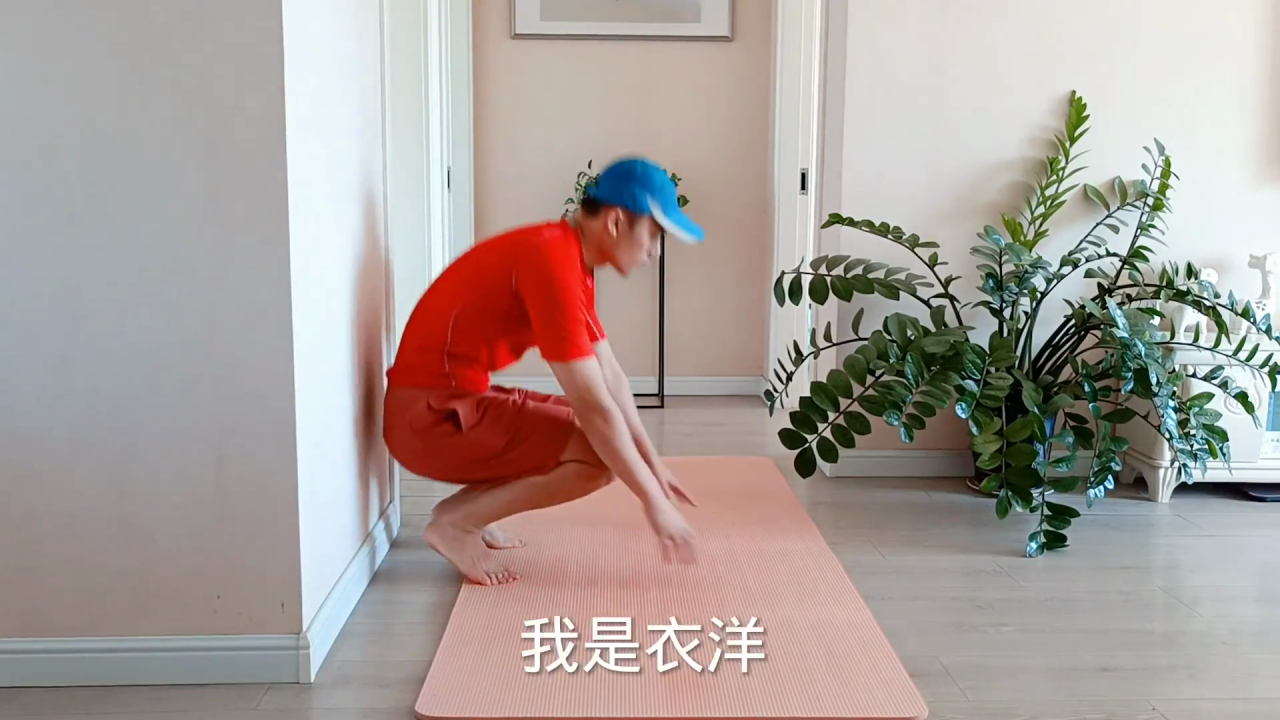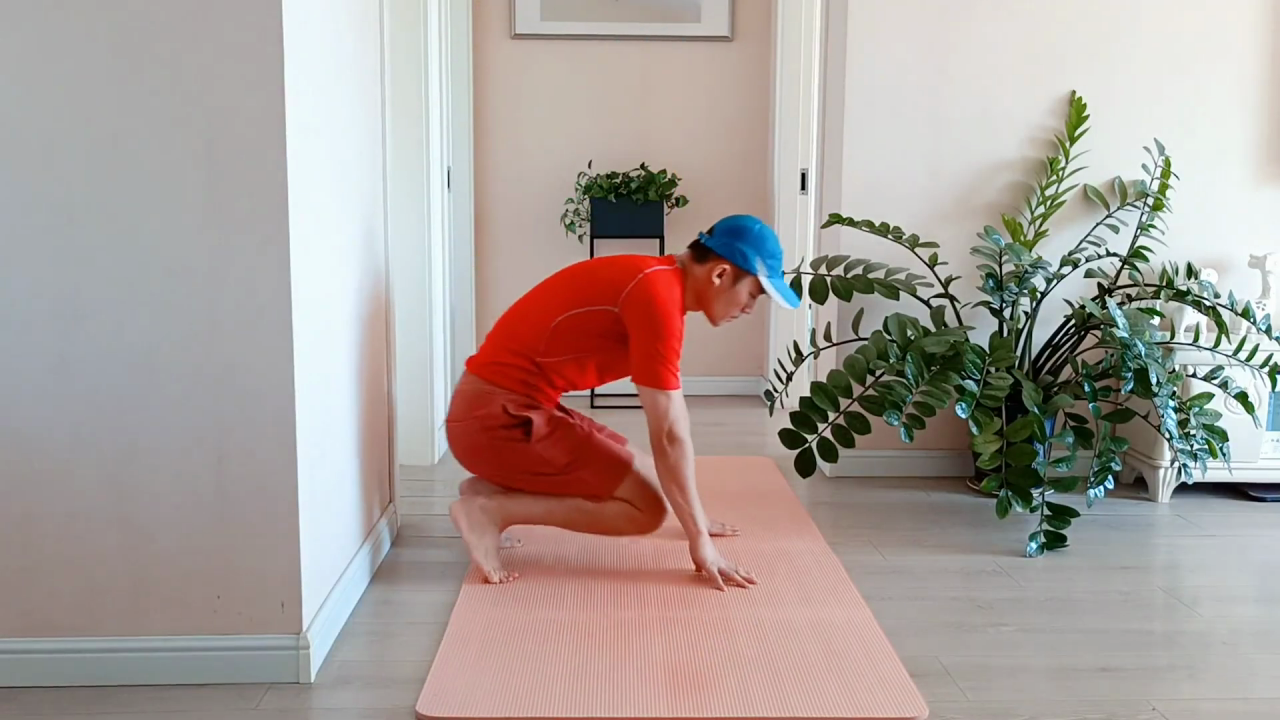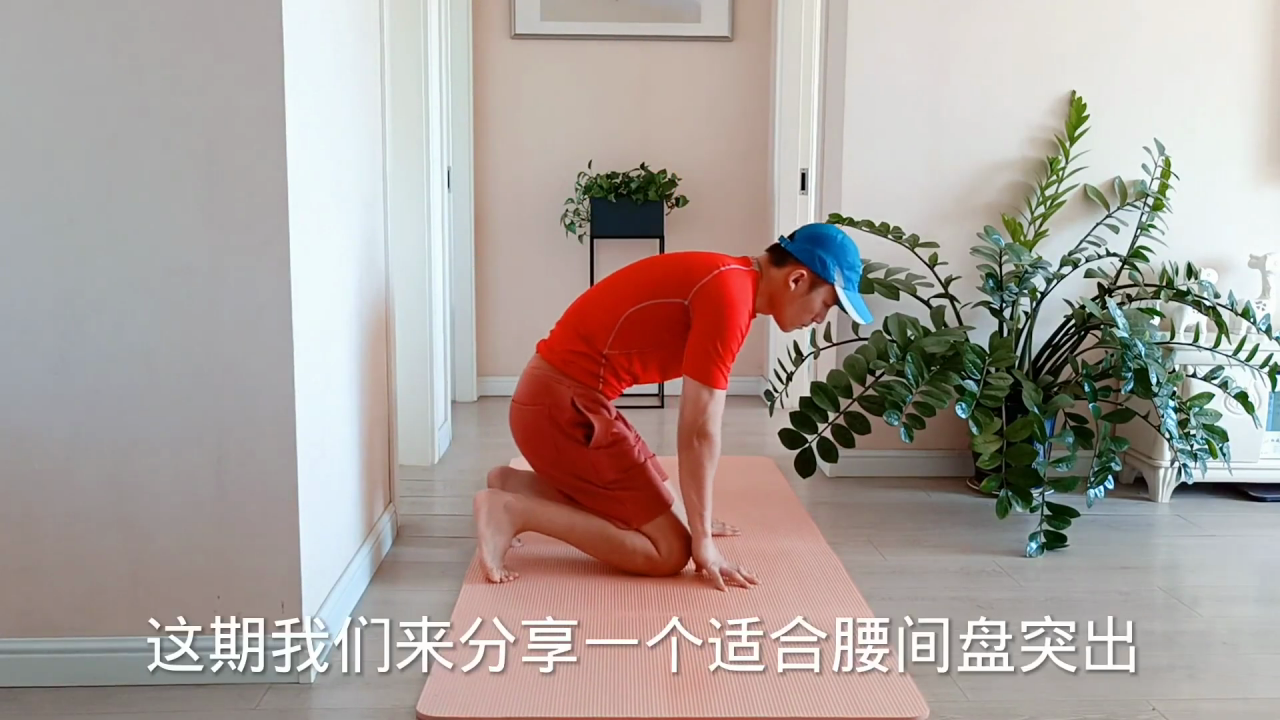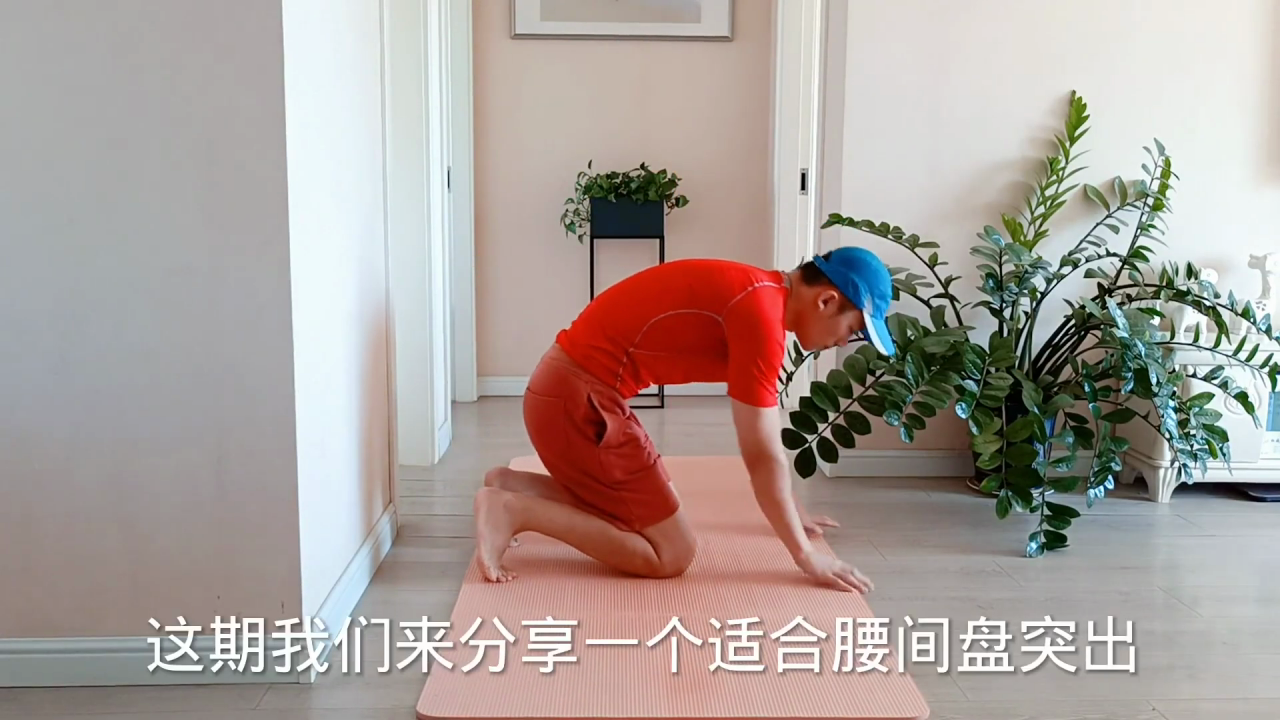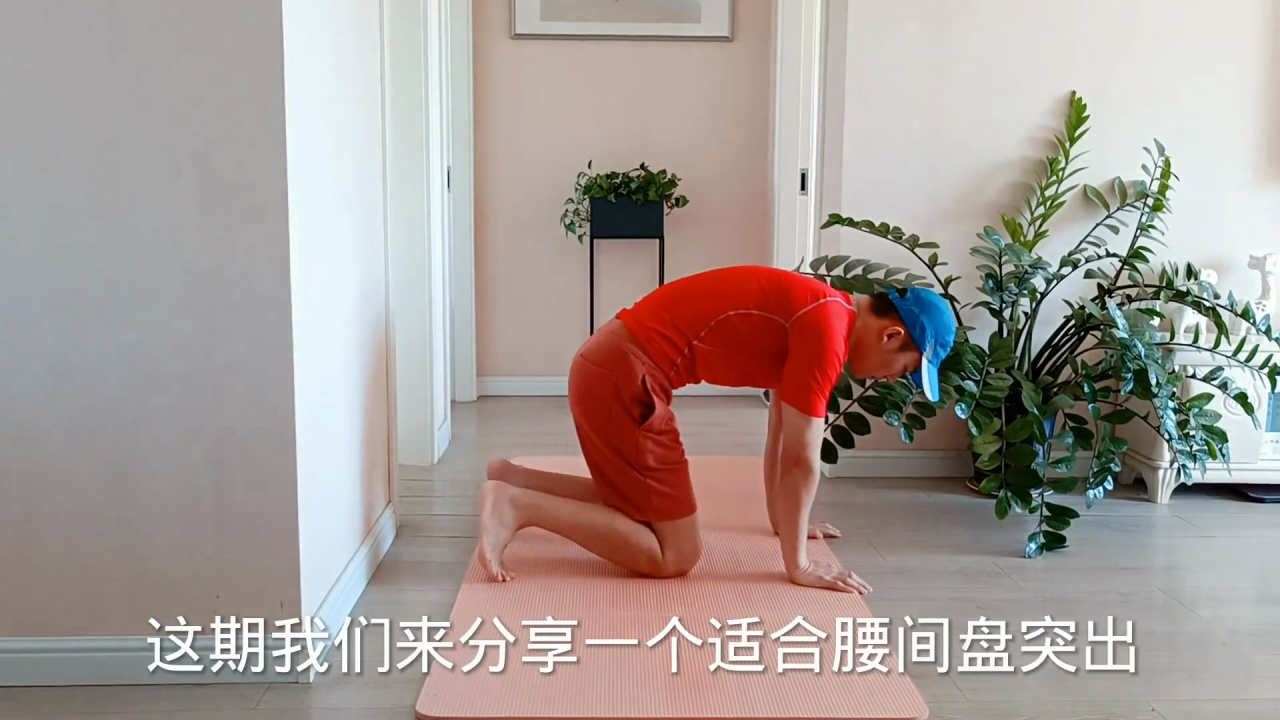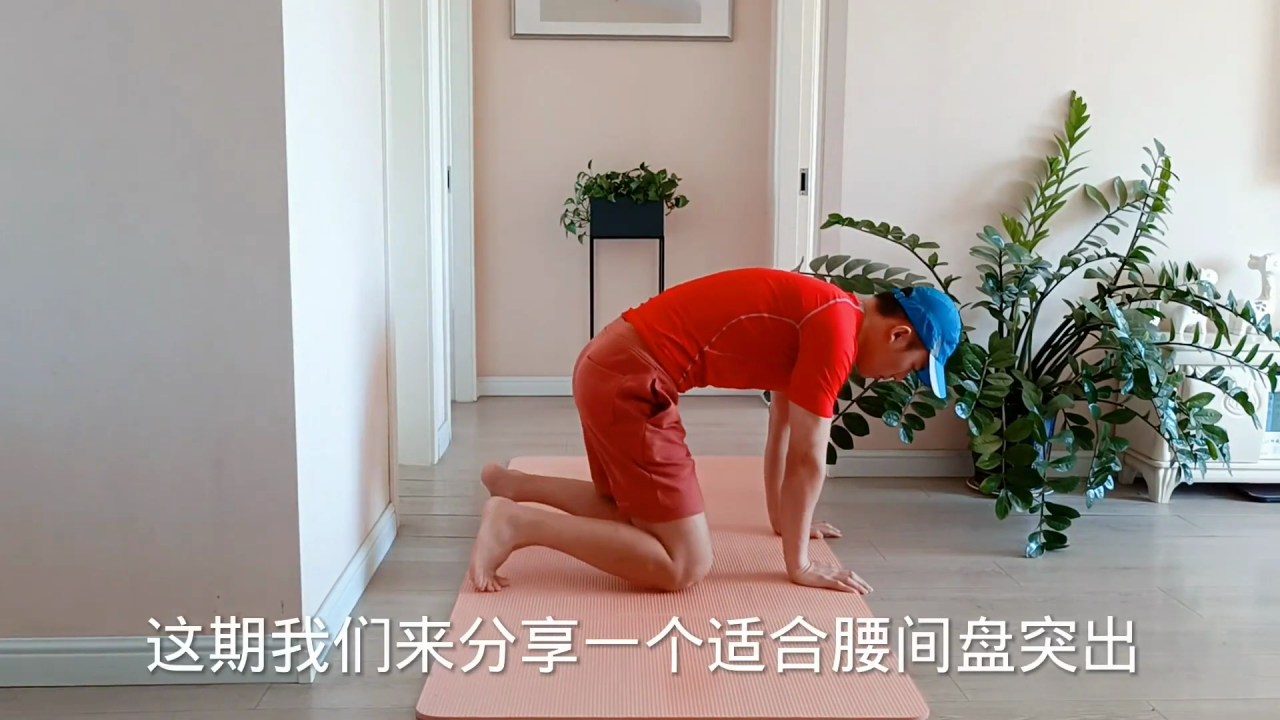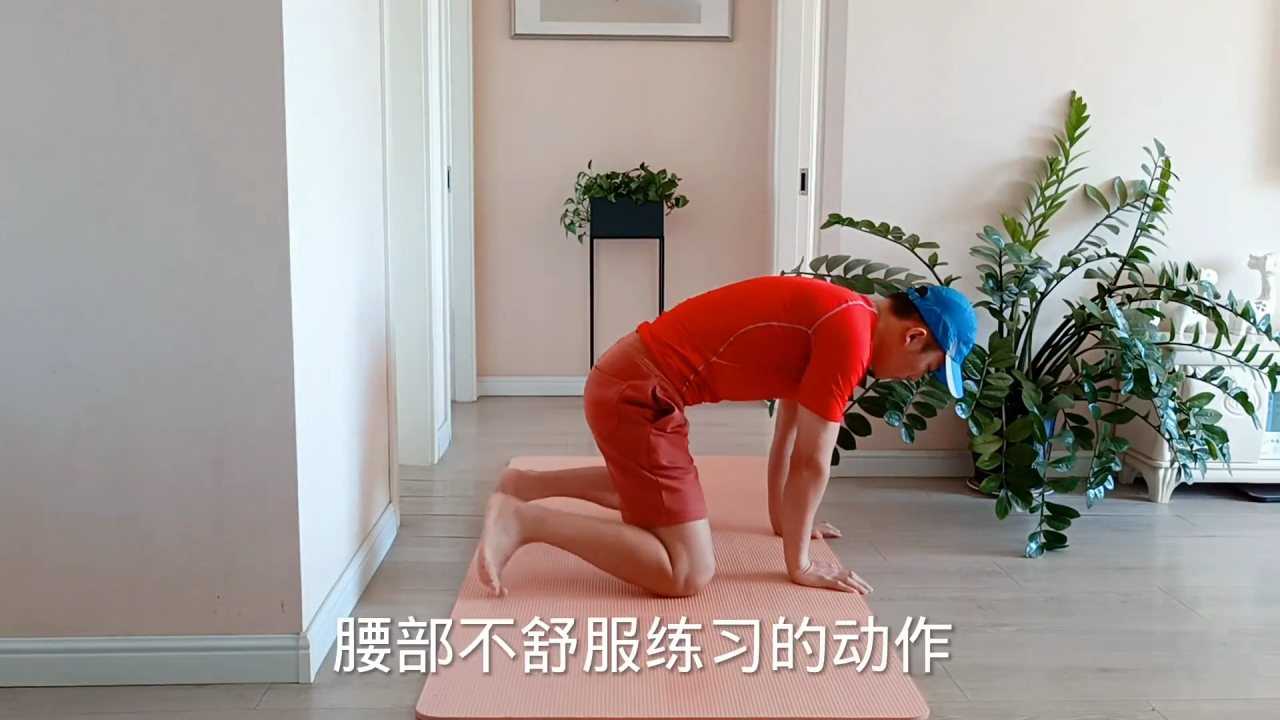
dt=0.5s
person 1, frame 1
left shoulder: (569, 259)
right shoulder: (553, 264)
left elbow: (609, 374)
right elbow: (593, 403)
left wrist: (653, 463)
right wrist: (654, 503)
left hip: (453, 398)
right hip: (431, 416)
left knee: (597, 443)
right knee: (598, 458)
left ankle: (469, 510)
right ankle: (457, 524)
person 1, frame 2
left shoulder: (658, 282)
right shoulder: (658, 297)
left elbow: (673, 415)
right elbow: (669, 433)
left wrist: (691, 515)
right wrist: (699, 539)
left hip: (504, 404)
right hip: (495, 416)
left knee: (641, 474)
right knee: (644, 509)
left ankle: (495, 489)
right ankle: (488, 510)
person 1, frame 3
left shoulder: (728, 280)
right shoulder: (730, 296)
left elbow: (695, 422)
right elbow: (699, 431)
left wrist: (699, 521)
right wrist: (703, 540)
left hip: (561, 393)
right hip: (564, 405)
left knee: (655, 511)
right knee: (669, 552)
left ankle: (516, 485)
right ankle: (512, 510)
person 1, frame 4
left shoulder: (763, 295)
right shoulder: (761, 313)
left elbow: (759, 432)
right elbow: (761, 452)
left wrist: (782, 514)
right wrist: (803, 553)
left hip: (572, 385)
right hip: (577, 398)
left knee: (638, 508)
right knee: (671, 554)
left ankle: (512, 486)
right ankle: (512, 511)
person 1, frame 5
left shoulder: (817, 311)
right shoulder: (827, 329)
left elbow: (781, 435)
right elbow: (800, 460)
left wrist: (783, 520)
right wrist: (798, 565)
left hip: (609, 363)
right hip: (625, 377)
left knee: (636, 506)
right knee: (674, 555)
left ankle: (514, 481)
right ankle: (516, 504)
person 1, frame 6
left shoulder: (813, 313)
right shoulder: (837, 330)
left elbow: (781, 430)
right elbow: (806, 458)
left wrist: (783, 519)
right wrist: (798, 564)
left hip: (607, 359)
right hip: (631, 380)
left knee: (634, 512)
right knee: (686, 566)
left ankle: (511, 485)
right ankle: (517, 524)
person 1, frame 7
left shoulder: (830, 315)
right shoulder: (850, 334)
left elbow: (789, 431)
right elbow: (811, 461)
left wrist: (784, 520)
right wrist: (798, 563)
left hip: (624, 374)
right hip: (637, 393)
left knee: (652, 494)
right knee: (688, 574)
left ankle: (526, 485)
right ankle: (521, 520)
